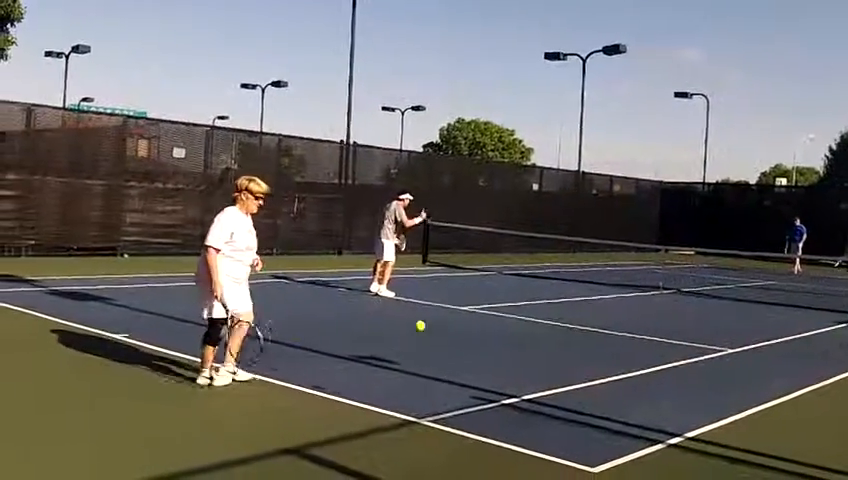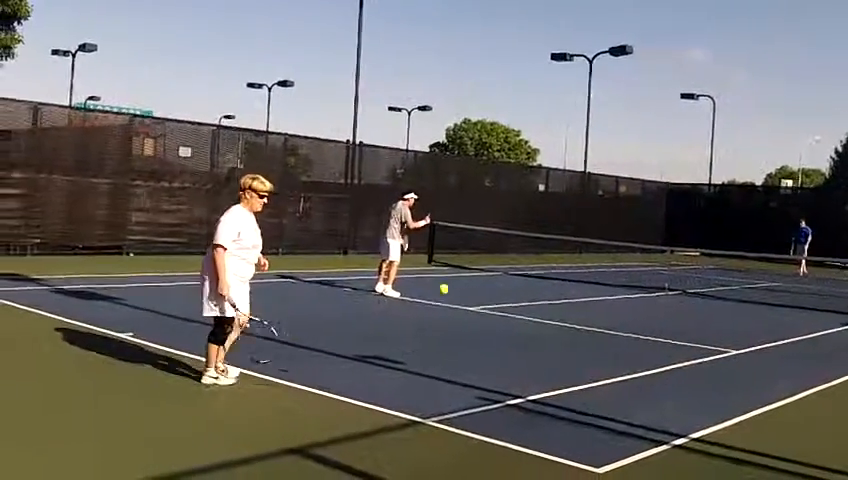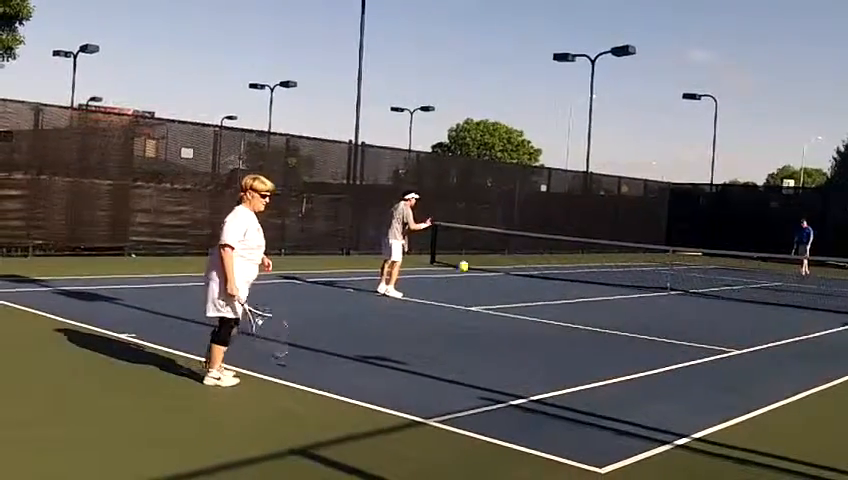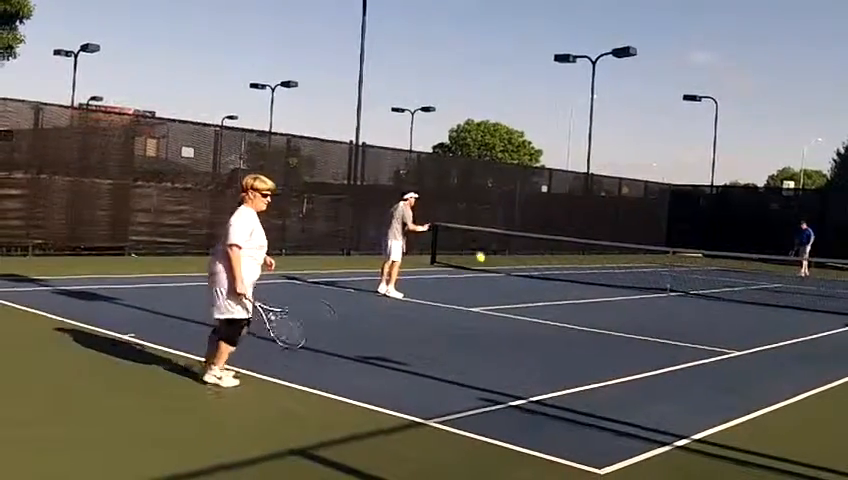
dt=0.1s
person 1, frame 1
left shoulder: (246, 218)
right shoulder: (227, 218)
right elbow: (210, 250)
left wrist: (254, 259)
right wrist: (216, 282)
left hip: (237, 279)
right hip: (219, 279)
left knee: (245, 319)
right knee: (218, 323)
left ankle: (228, 366)
right ankle: (206, 373)
person 1, frame 2
left shoulder: (249, 216)
right shoulder: (234, 216)
right elbow: (219, 248)
left wrist: (258, 257)
right wrist: (222, 282)
left hip: (238, 279)
right hip: (224, 277)
left knee: (240, 321)
right knee: (224, 323)
left ankle: (218, 364)
right ankle: (210, 372)
person 1, frame 3
left shoulder: (250, 217)
right shoulder: (239, 217)
right elbow: (226, 249)
left wrist: (262, 258)
right wrist: (230, 282)
left hip: (240, 279)
right hip: (228, 278)
left knee: (231, 322)
right knee: (228, 323)
left ankle: (212, 365)
right ankle: (212, 373)
person 1, frame 4
left shoulder: (250, 216)
right shoulder: (243, 217)
right elbow: (233, 249)
left wrist: (263, 258)
right wrist: (240, 283)
left hip: (232, 277)
right hip: (231, 278)
left knee: (227, 323)
right knee: (238, 324)
left ankle: (210, 366)
right ankle: (215, 370)
